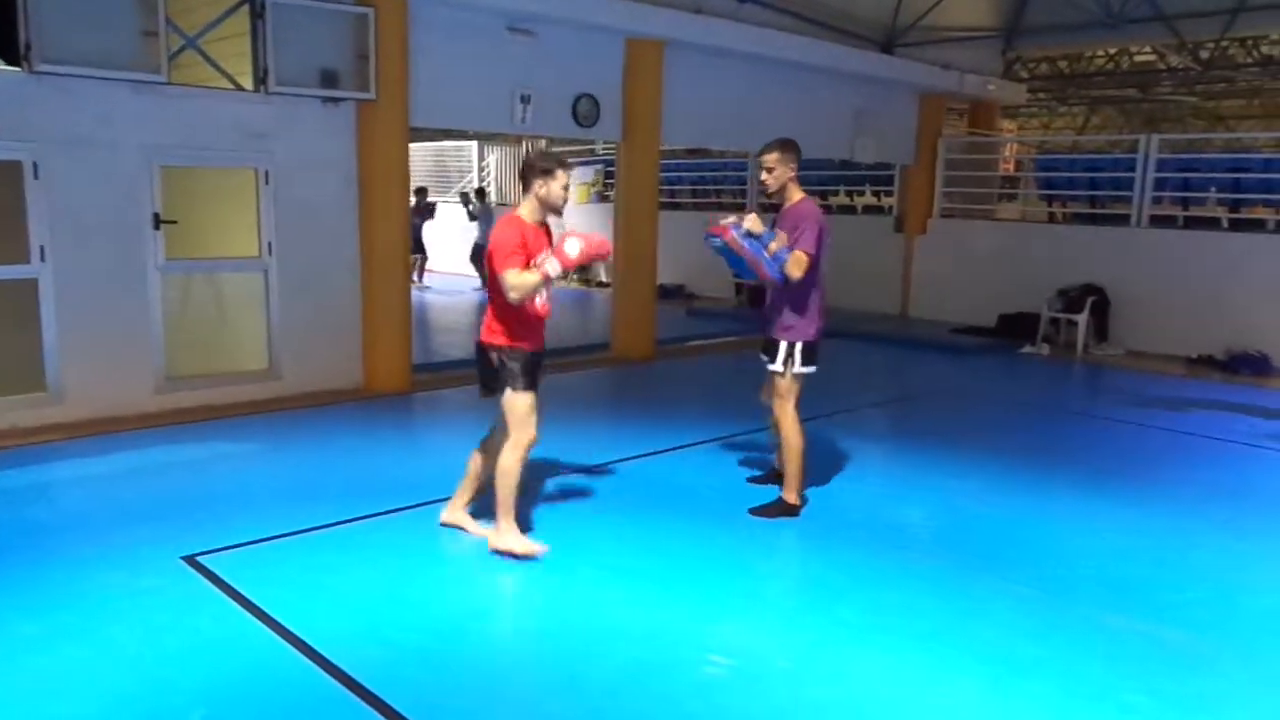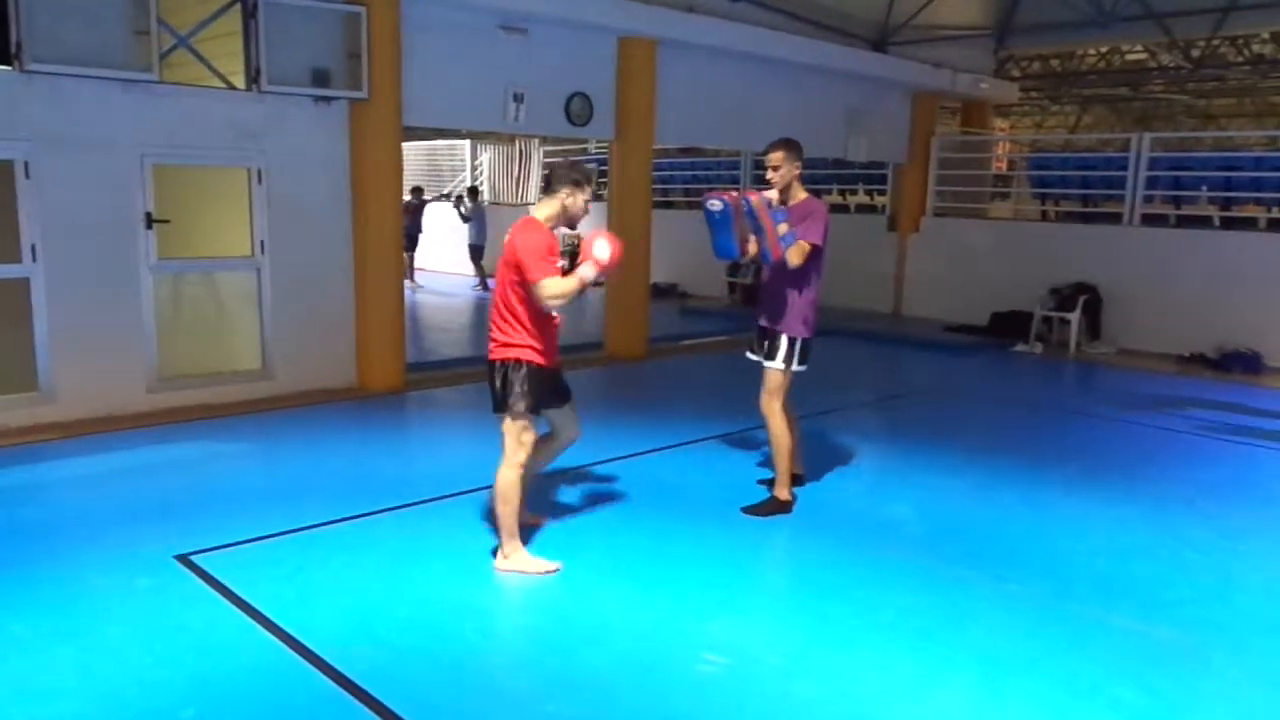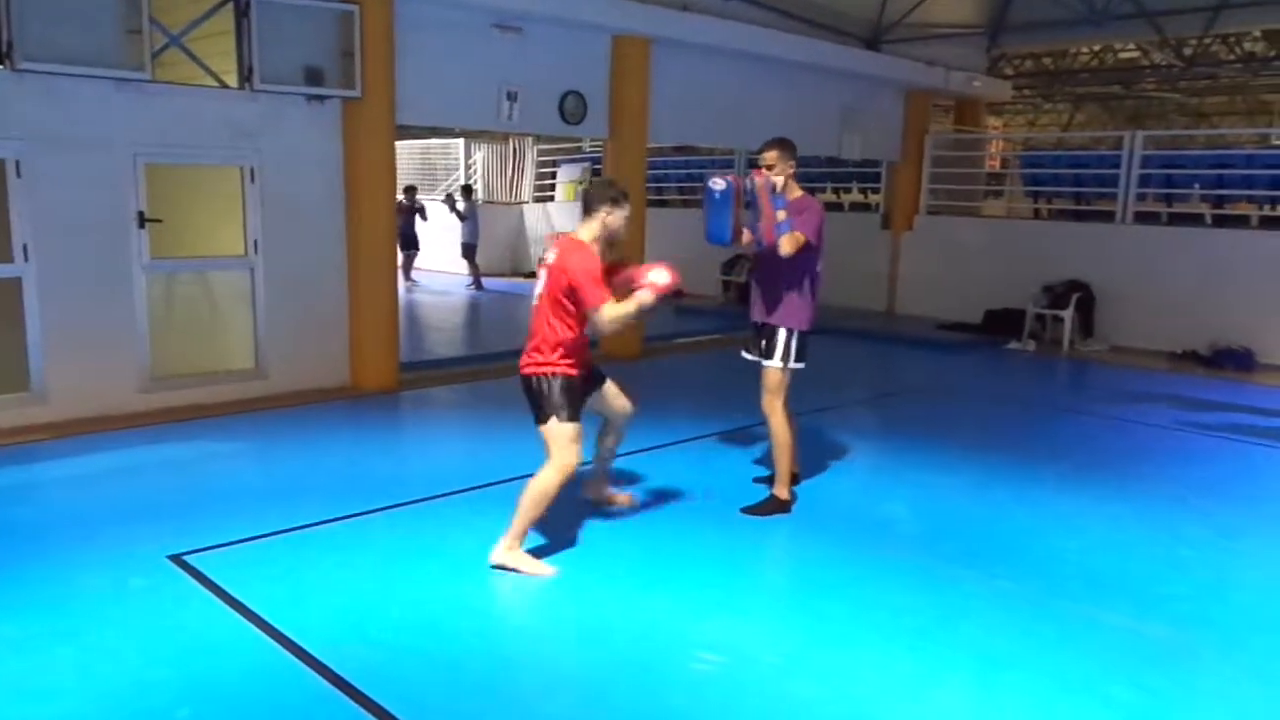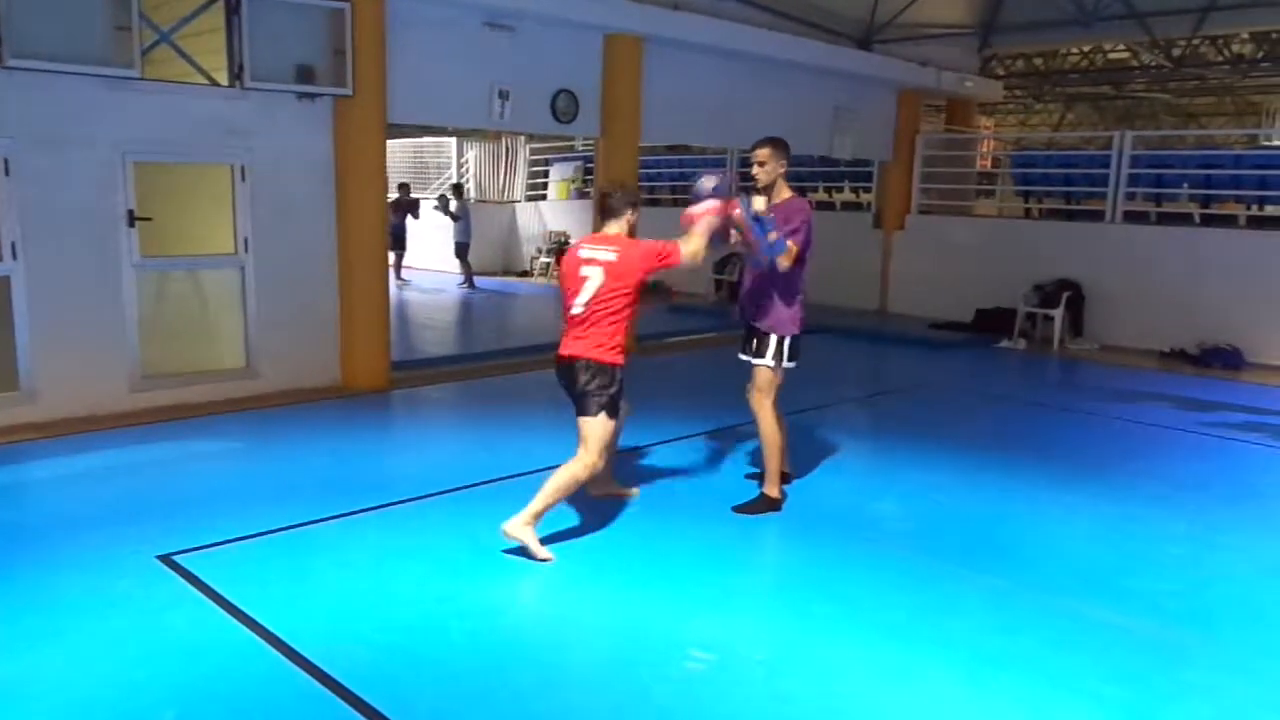
dt=0.3s
person 1, frame 1
left shoulder: (543, 229)
right shoulder: (509, 231)
left elbow: (544, 277)
right elbow: (516, 288)
left wrist: (583, 256)
right wrist: (562, 263)
left hip: (528, 345)
right hip: (505, 346)
left knee: (506, 431)
right knee: (523, 434)
left ankle: (457, 507)
right ankle: (504, 529)
person 1, frame 2
left shoulder: (538, 234)
right shoulder: (530, 237)
right elbow: (552, 294)
left wrist: (588, 269)
right wrist: (591, 267)
left hip: (540, 356)
right hip: (518, 358)
left knee: (568, 432)
right knee: (518, 451)
left ankle: (510, 497)
right ankle: (510, 552)
person 1, frame 3
left shoulder: (566, 244)
right shoulder: (582, 260)
right elbow: (607, 321)
right wrist: (645, 296)
left hip: (571, 363)
right hip: (551, 370)
left knee: (621, 411)
right knee: (564, 462)
left ankle: (599, 485)
right ankle: (509, 548)
person 1, frame 4
left shoulder: (575, 253)
right shoulder: (636, 252)
right elbow: (691, 250)
right wrist: (708, 219)
left hip: (574, 356)
right hip: (598, 362)
left knee: (613, 417)
right knee: (590, 457)
left ankle: (602, 482)
right ankle: (524, 520)
person 2, frame 1
left shoulder: (809, 213)
right shoulder: (783, 212)
left elbow: (795, 271)
left wrist: (763, 234)
left hip: (797, 325)
right hip: (780, 322)
left knee: (784, 407)
right knee: (774, 399)
left ankle: (791, 497)
right ankle: (782, 468)
person 2, frame 2
left shoulder: (814, 210)
right shoulder: (778, 208)
left elbow: (794, 259)
right elbow: (750, 253)
left hip: (793, 322)
right hip: (771, 316)
left knee: (770, 403)
right knee: (777, 400)
left ankle: (782, 494)
right ankle: (794, 469)
person 2, frame 3
left shoulder: (809, 207)
left elbow: (786, 248)
right elbow: (743, 241)
left wrist: (778, 201)
left hip: (789, 319)
right hip: (767, 314)
left knee: (772, 402)
right knee: (776, 399)
left ankle: (782, 494)
right ankle: (790, 469)
person 2, frame 4
left shoulder: (797, 209)
right shoulder: (764, 205)
left elbow: (783, 262)
left wrist: (763, 219)
left hip: (779, 320)
right hip: (758, 315)
left knee: (761, 400)
right knee: (761, 396)
left ankle: (772, 492)
right ankle: (781, 466)
